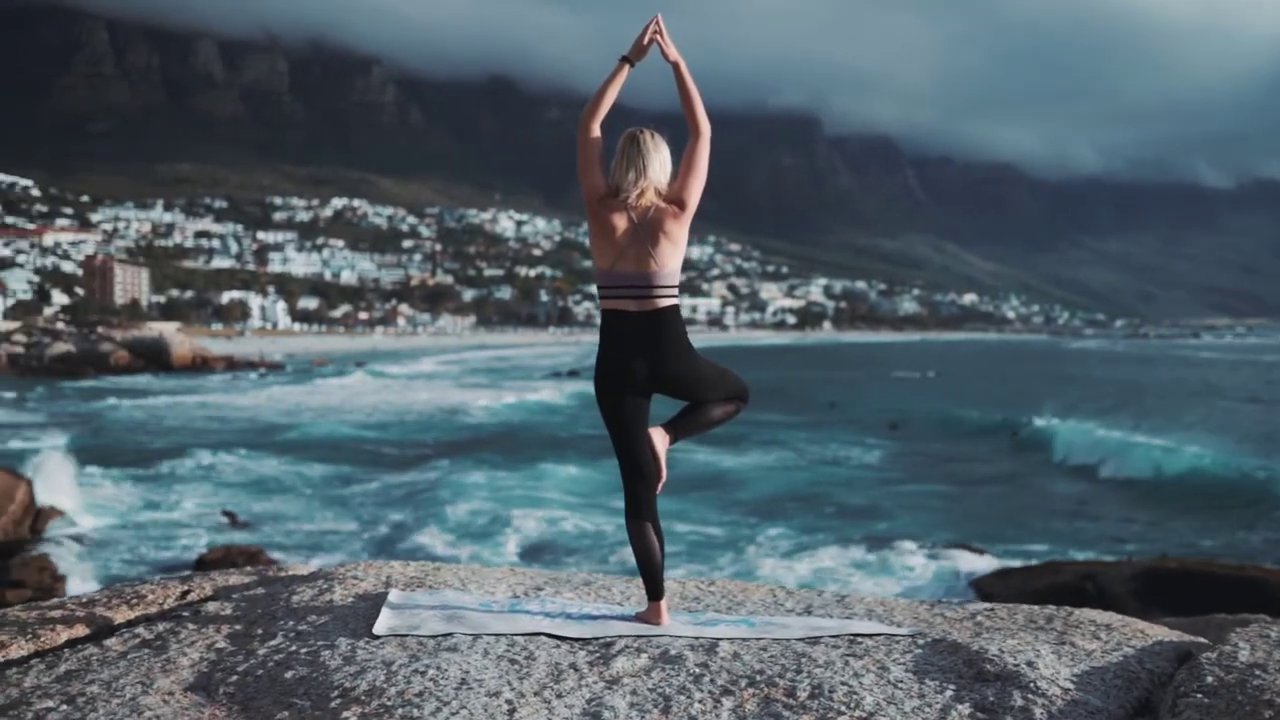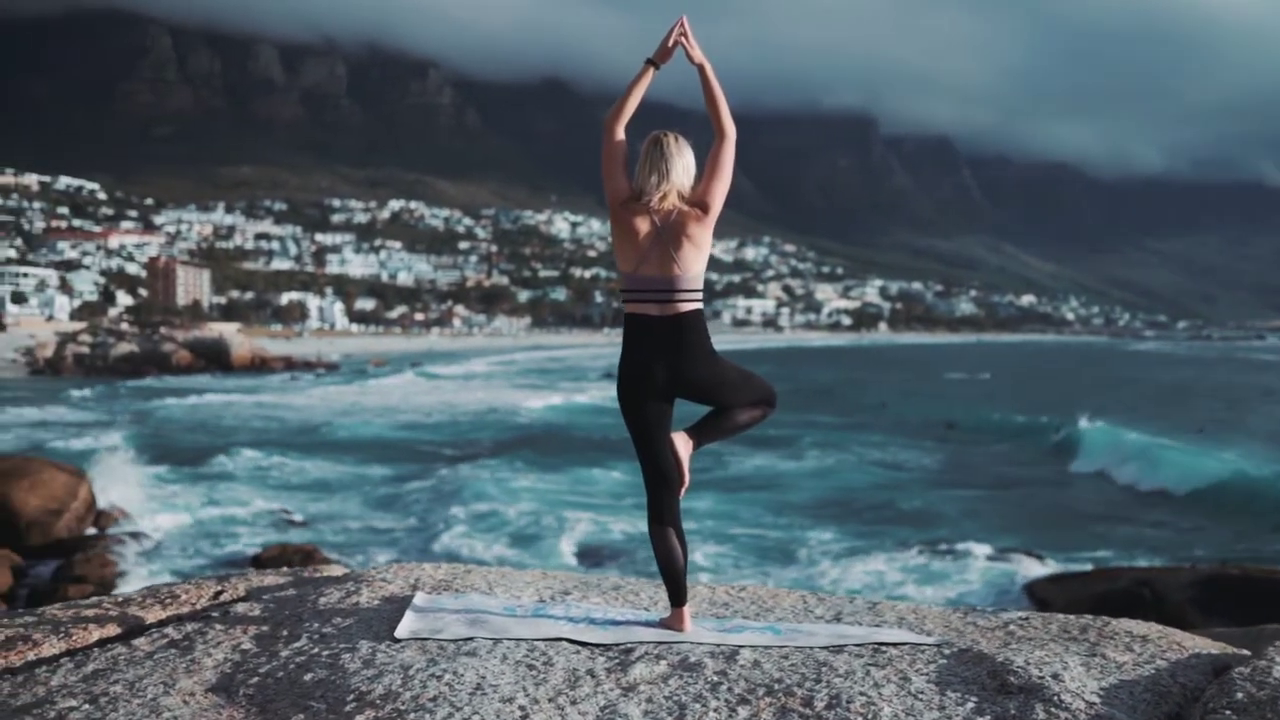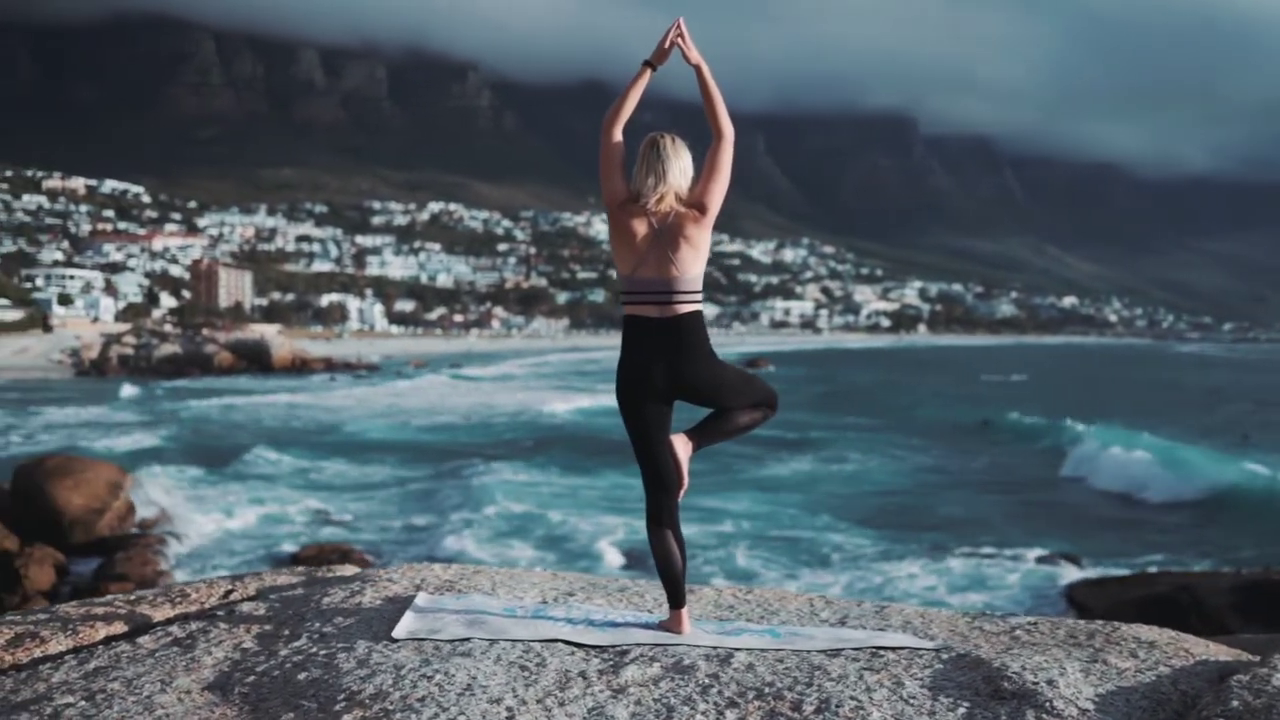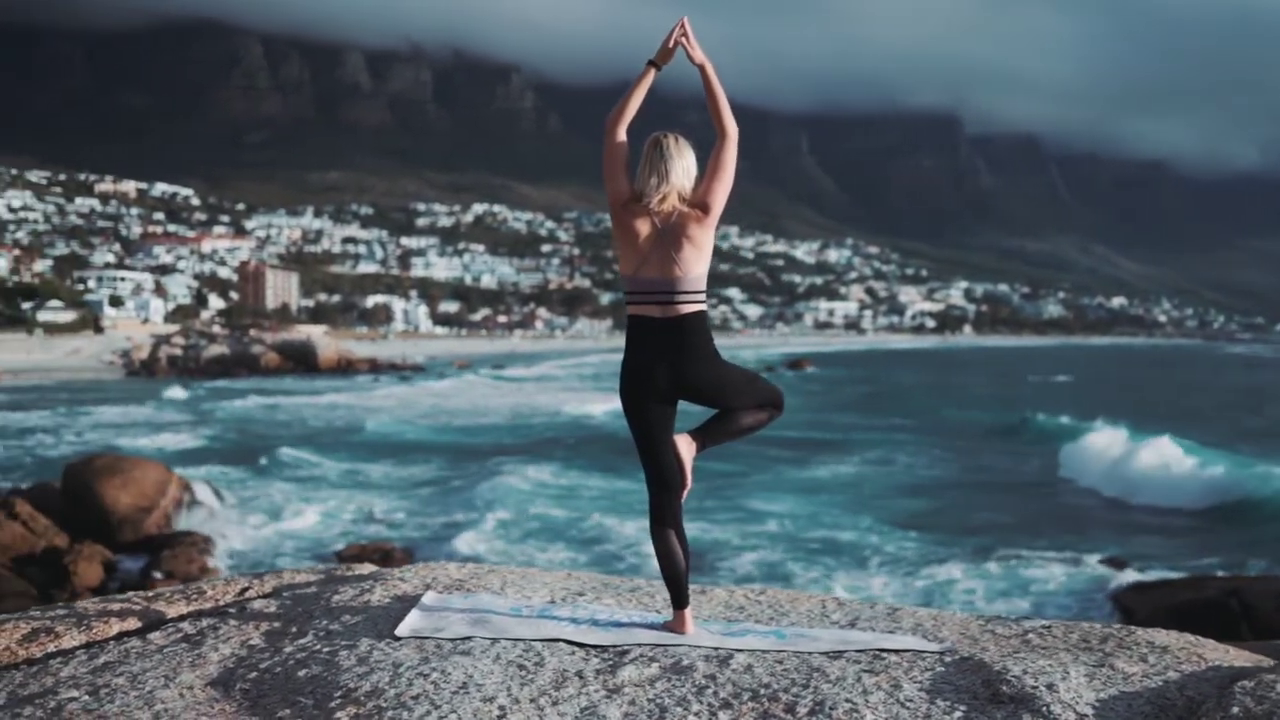
dt=0.7s
person 1, frame 1
left shoulder: (600, 212)
right shoulder: (677, 214)
left elbow: (588, 126)
right elbow: (702, 131)
left wrist: (630, 60)
right wrist: (674, 59)
left hip: (616, 358)
right hip: (668, 352)
left knee: (638, 489)
right knee: (736, 393)
left ankle: (657, 607)
right ankle: (668, 435)
person 1, frame 2
left shoulder: (624, 216)
right shoulder: (700, 218)
left elbow: (613, 130)
right elbow: (727, 134)
left wrist: (655, 62)
right wrist: (700, 62)
left hip: (639, 362)
right hip: (690, 357)
left knee: (661, 493)
right knee: (763, 397)
left ankle: (679, 613)
right ankle: (690, 439)
person 1, frame 3
left shoulder: (621, 218)
right shoulder: (698, 220)
left elbow: (610, 132)
right elbow: (725, 134)
left wrist: (651, 64)
right wrist: (696, 63)
left hip: (638, 364)
right hip: (690, 359)
left knee: (659, 495)
right knee: (764, 399)
left ankle: (678, 615)
right ankle: (690, 442)
person 1, frame 4
left shoulder: (625, 217)
right shoulder: (701, 218)
left elbow: (614, 132)
right elbow: (729, 134)
left wrist: (655, 64)
right wrist: (701, 62)
left hip: (642, 363)
right hip: (693, 358)
left knee: (663, 496)
right knee: (770, 401)
left ankle: (681, 616)
right ankle: (693, 443)
